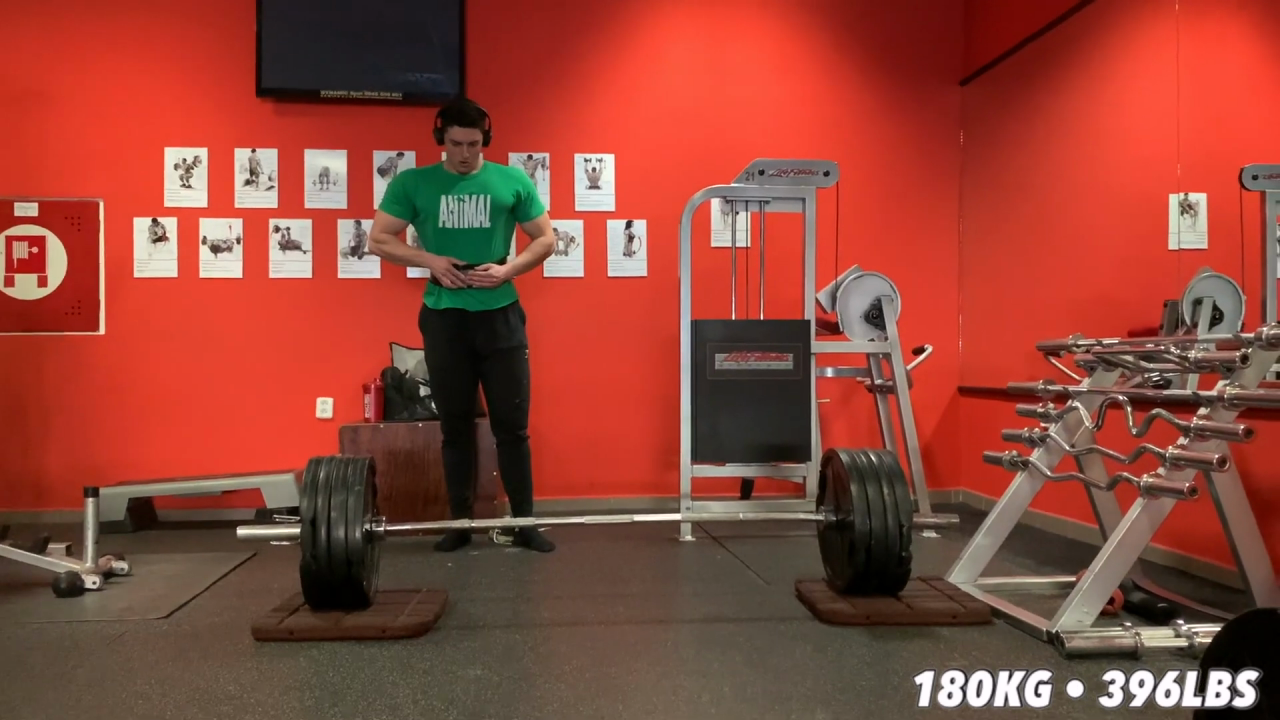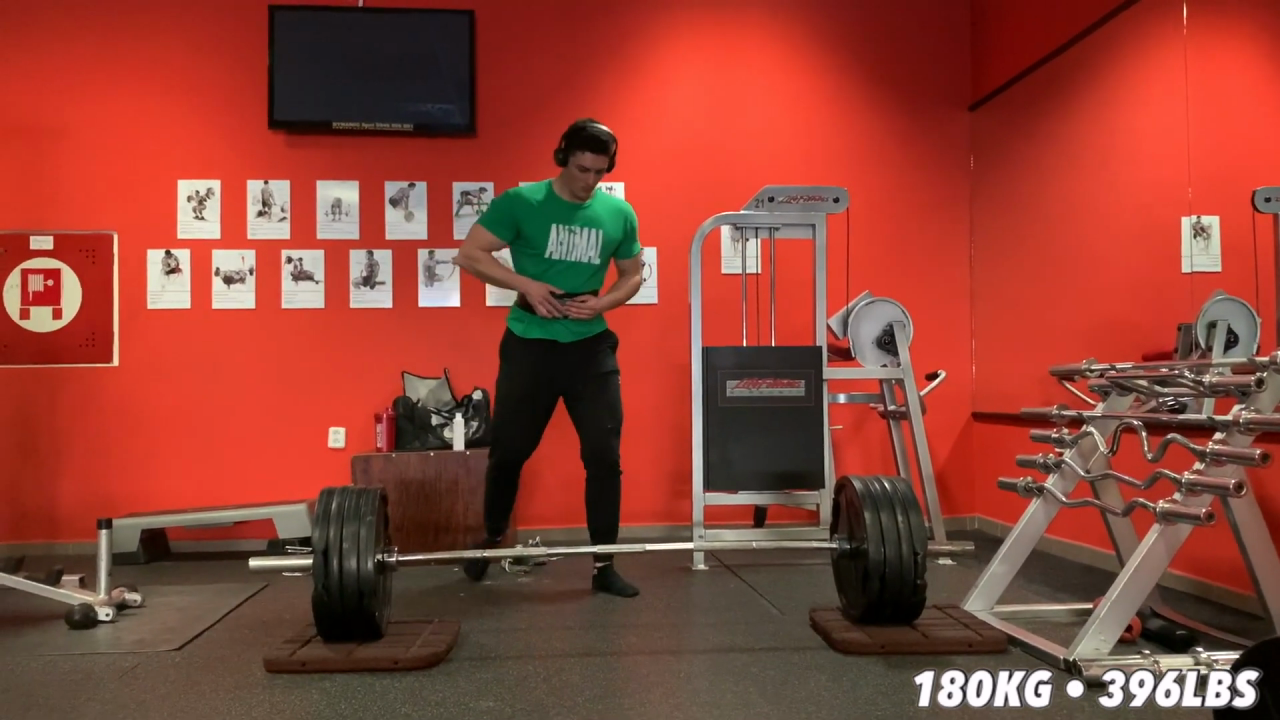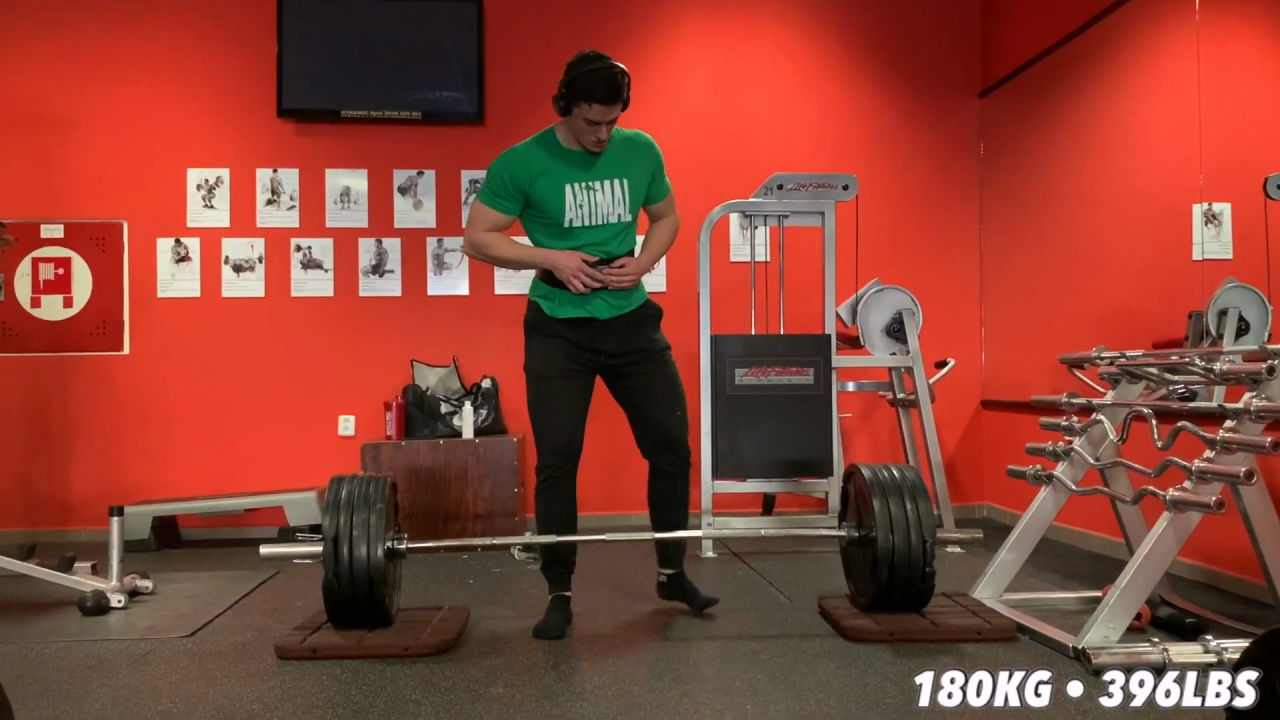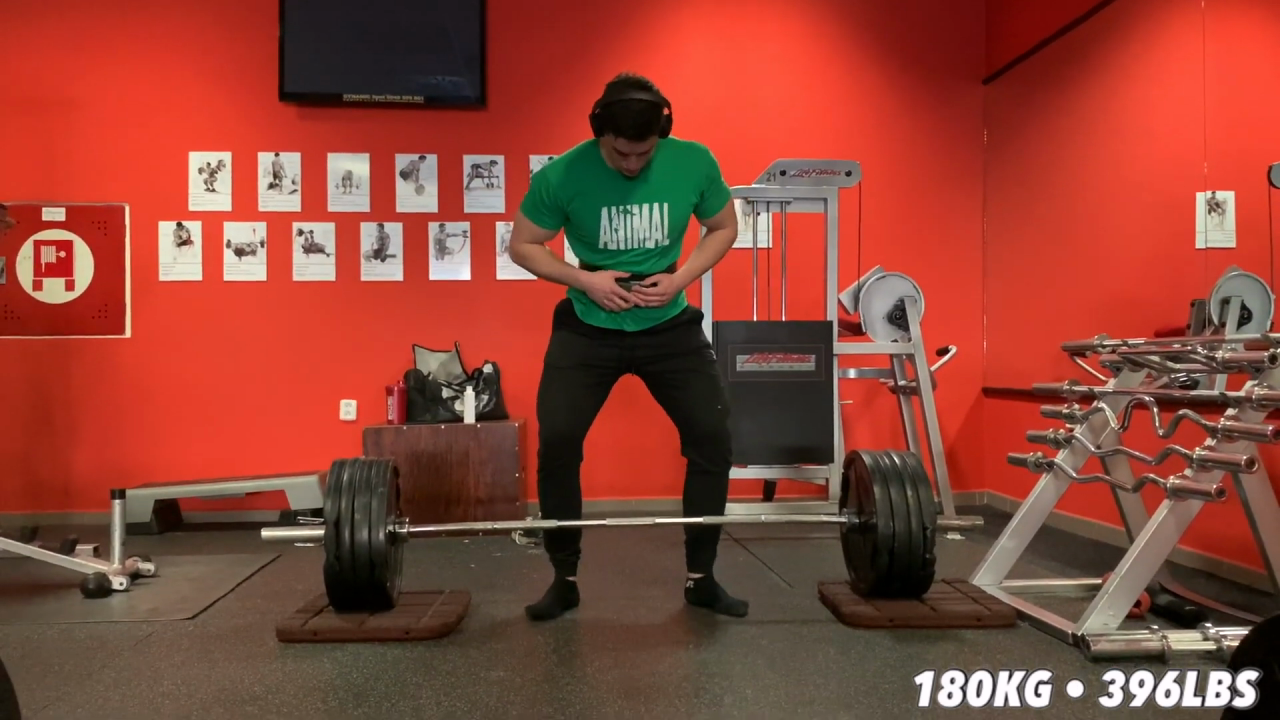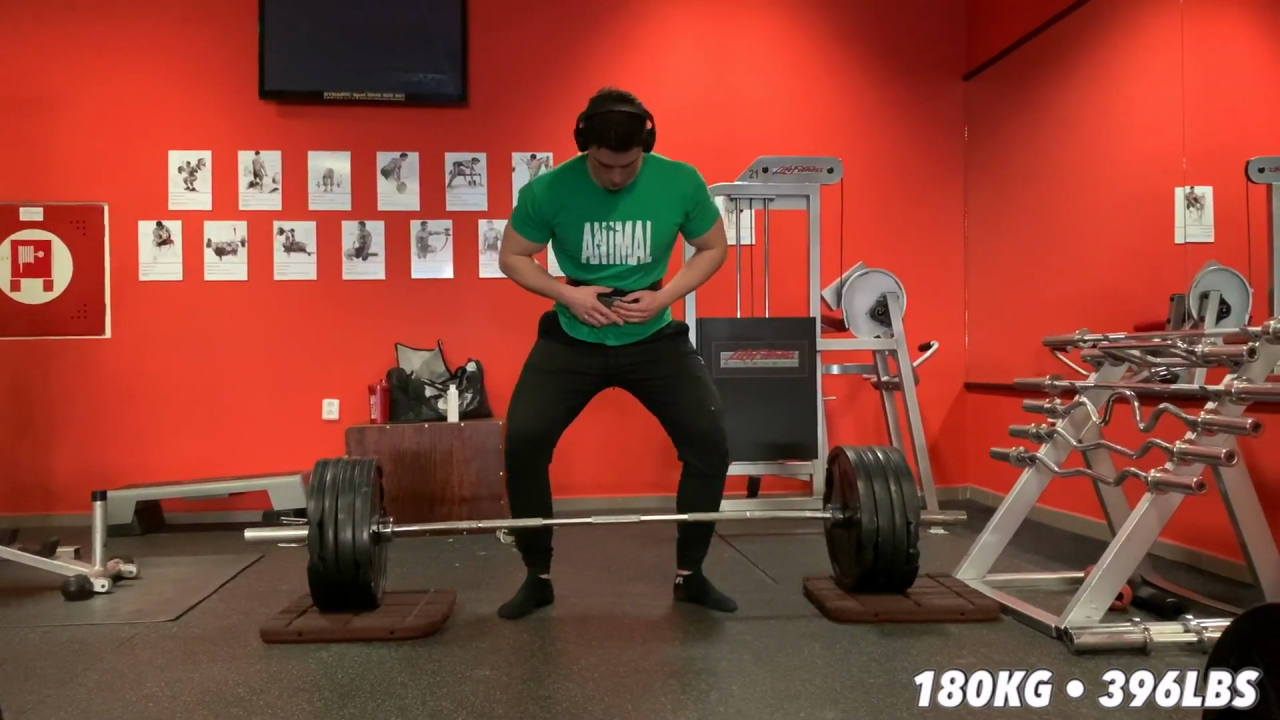
dt=1s
person 1, frame 1
left shoulder: (513, 181)
right shoulder: (413, 183)
left elbow: (545, 239)
right elbow: (379, 240)
left wrist: (508, 269)
right wrist: (430, 259)
left hip: (500, 315)
right hip: (444, 316)
left knee: (512, 425)
right knee: (455, 426)
left ankle: (524, 521)
right ankle: (460, 521)
person 1, frame 2
left shoulder: (619, 214)
right shoulder: (519, 202)
left elbow: (632, 275)
right elbow: (469, 254)
left wrist: (603, 302)
right wrist: (525, 284)
left hip: (590, 348)
right hip: (529, 345)
left knee: (604, 457)
right knee: (509, 452)
left ankle: (603, 565)
right ankle: (490, 541)
person 1, frame 3
left shoulder: (641, 151)
right shoulder: (521, 163)
left elbow: (666, 218)
right elbow: (477, 237)
left wrist: (642, 261)
right wrist: (553, 258)
left hip: (632, 320)
right hip: (560, 327)
left knee: (671, 445)
right knee: (557, 460)
left ankle: (672, 571)
right ankle: (560, 594)
person 1, frame 4
left shoulder: (695, 163)
right shoulder: (560, 177)
left elbow: (724, 228)
right elbow: (522, 246)
left wrist: (680, 277)
right wrist: (584, 278)
left hip: (670, 327)
right hip: (588, 328)
left knee: (712, 438)
right knee: (557, 442)
left ankle: (700, 577)
right ankle: (565, 579)
person 1, frame 5
left shoulder: (681, 182)
right shoulder: (546, 192)
left elbow: (714, 248)
right elbow: (511, 258)
left wrist: (664, 296)
right wrist: (567, 294)
left hip: (654, 339)
right hip: (572, 341)
left knee: (709, 441)
right knee: (524, 442)
left ankle: (689, 574)
right ankle: (538, 577)
